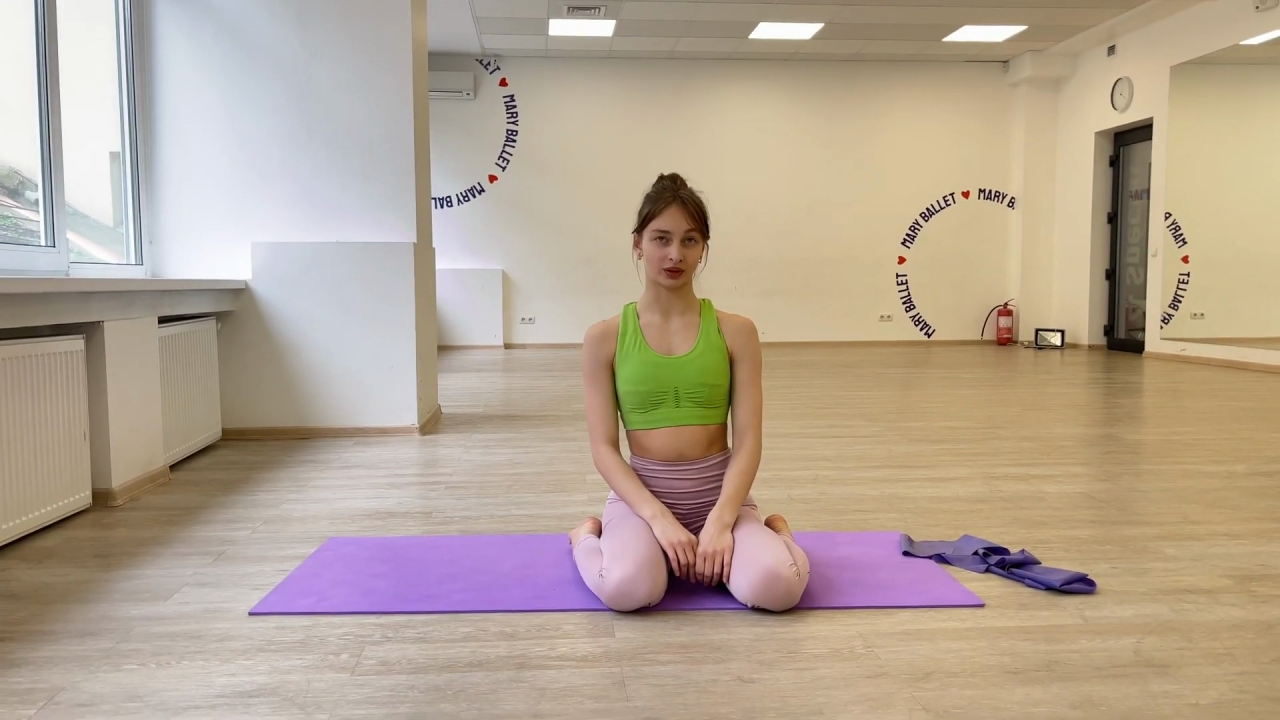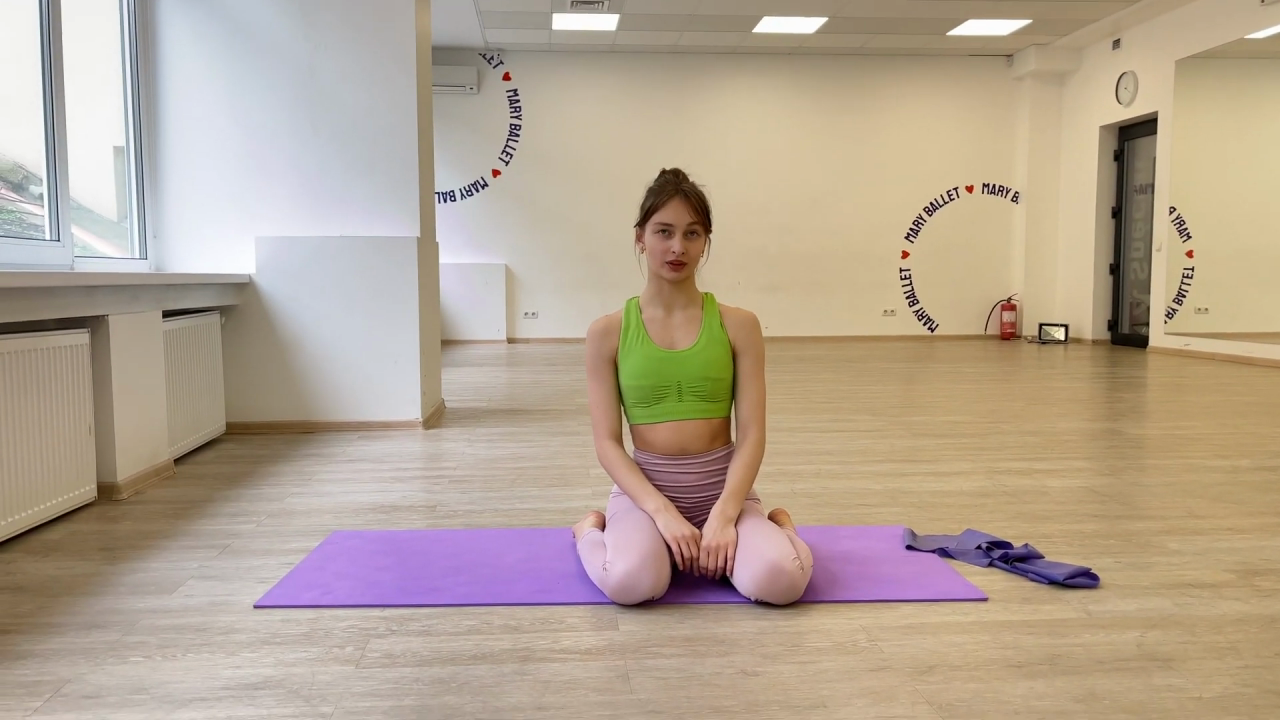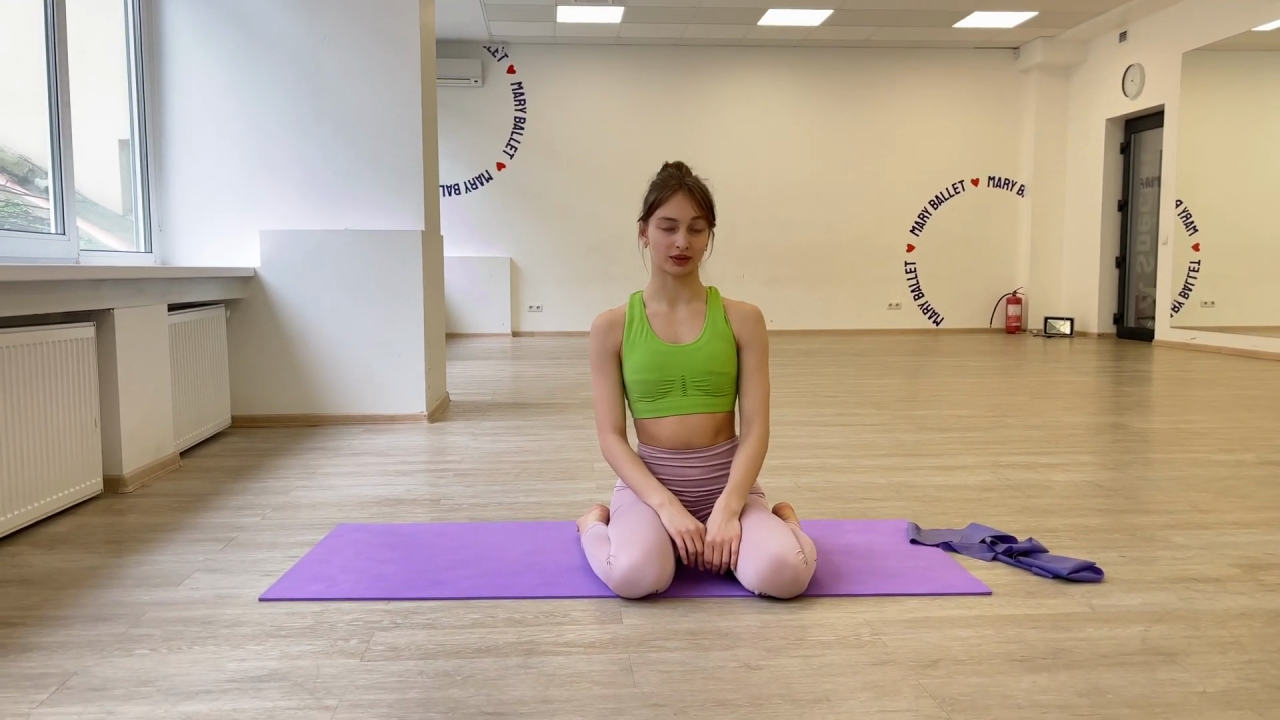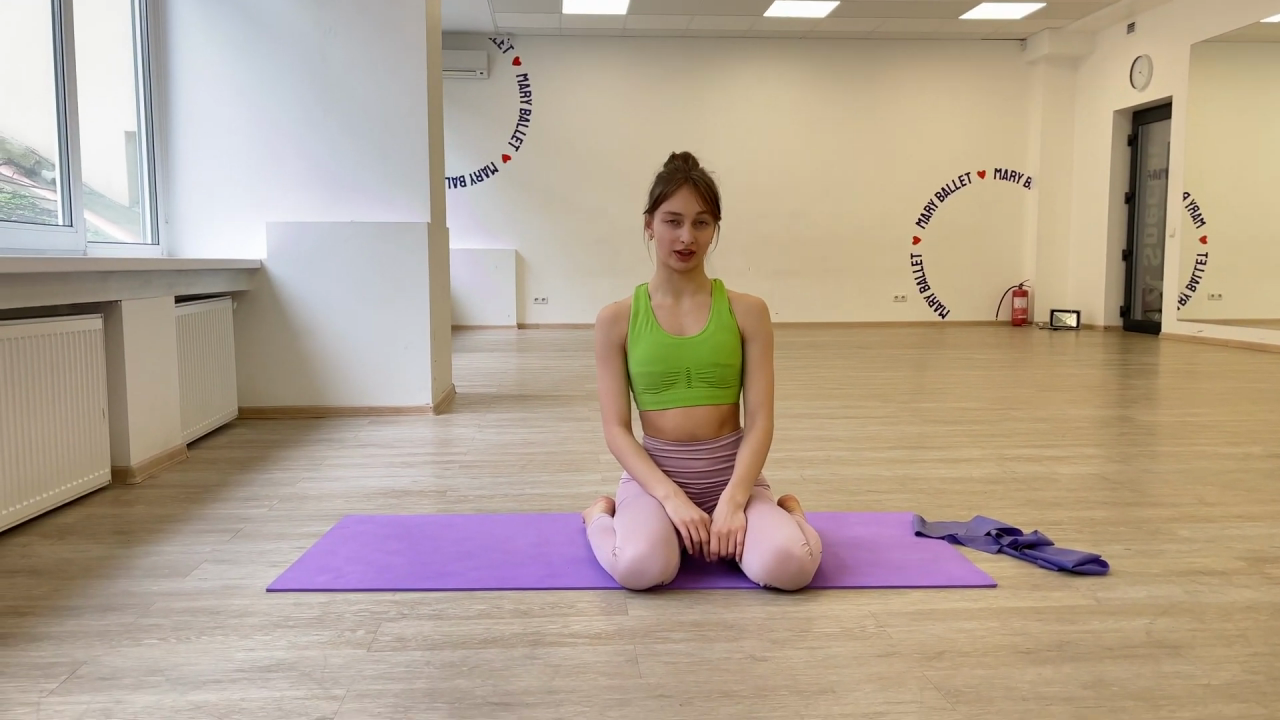
dt=0.2s
person 1, frame 1
left shoulder: (736, 332)
right shoulder: (605, 337)
left elbow: (748, 441)
right elbow: (604, 448)
left wrist: (720, 521)
right wrist: (659, 518)
left hip: (718, 492)
right hip: (641, 493)
left knee: (775, 587)
right knee: (627, 590)
left ankle: (773, 532)
right ankle: (587, 537)
person 1, frame 2
left shoulder: (739, 325)
right shoulder: (607, 332)
left elbow: (752, 435)
right elbow: (607, 442)
left wrist: (723, 514)
right wrist: (663, 512)
left hip: (721, 485)
right hip: (645, 486)
left knee: (778, 579)
right knee: (631, 582)
left ankle: (776, 525)
right ankle: (592, 530)
person 1, frame 3
left shoulder: (743, 320)
right shoulder: (611, 326)
left elbow: (756, 429)
right elbow: (611, 436)
left wrist: (727, 509)
right wrist: (667, 506)
left hip: (725, 479)
right hip: (649, 480)
left knee: (783, 574)
right knee: (634, 577)
left ankle: (780, 519)
right ankle: (596, 523)
person 1, frame 4
left shoulder: (748, 312)
right shoulder: (617, 319)
left elbow: (760, 421)
right elbow: (616, 429)
left wrist: (733, 501)
right wrist: (672, 497)
left hip: (730, 471)
right hip: (654, 472)
left knee: (787, 566)
right knee: (640, 567)
left ankle: (785, 512)
right ankle: (602, 515)
